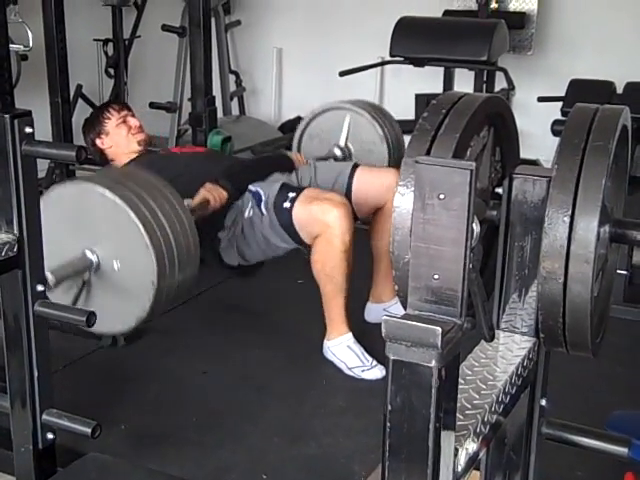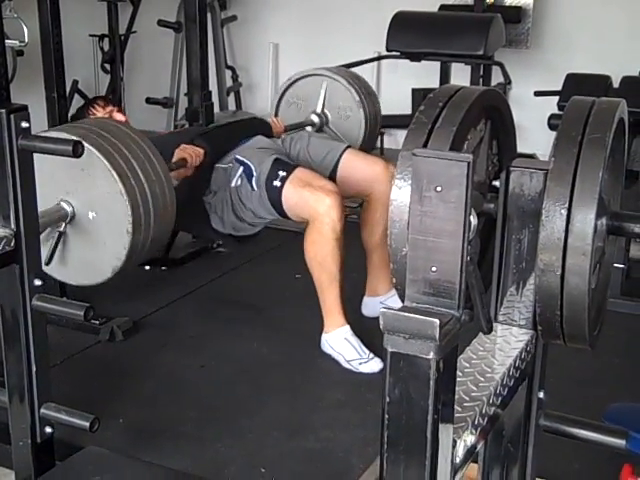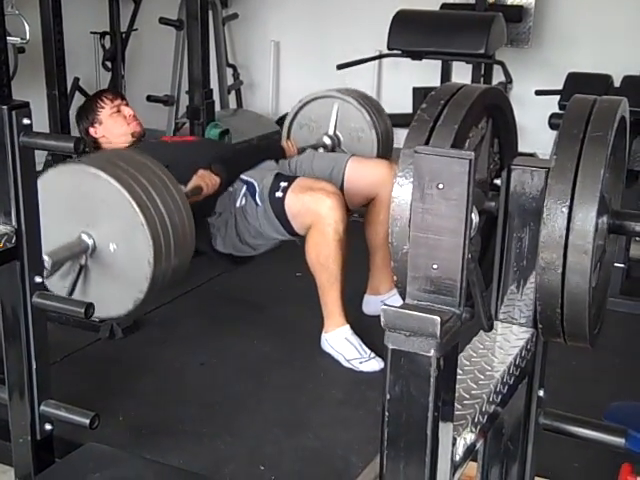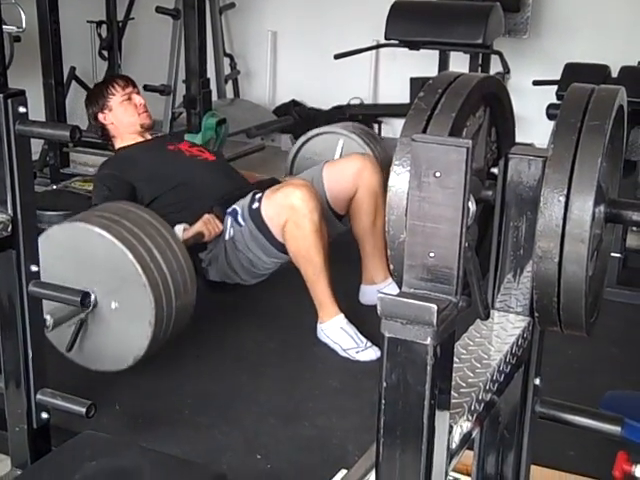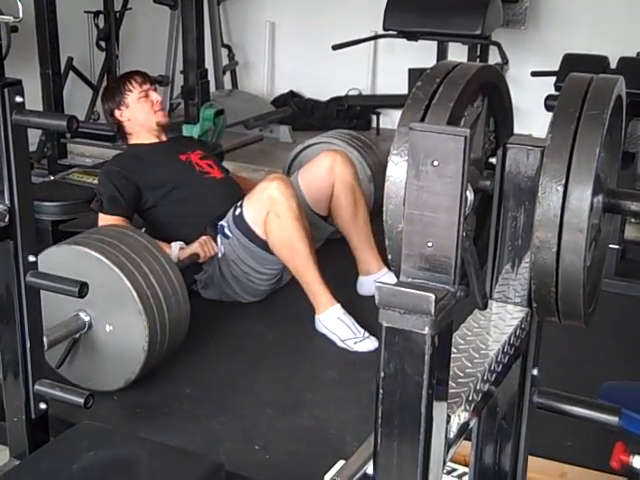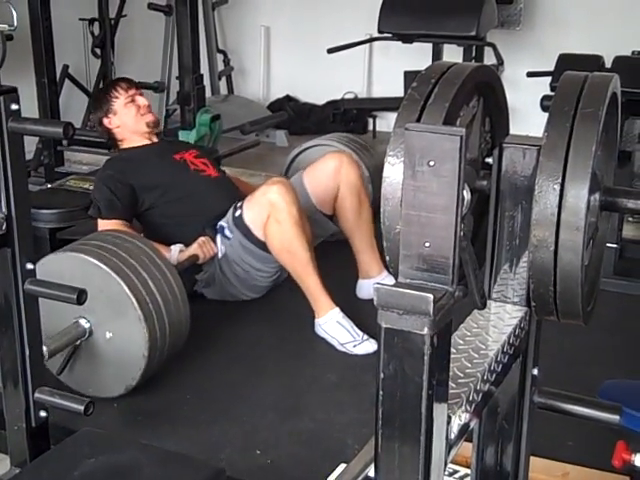
dt=0.4s
person 1, frame 1
left shoulder: (171, 158)
left wrist: (291, 161)
right wrist: (195, 202)
right hip: (244, 211)
left knee: (393, 183)
right knee: (334, 216)
left ankle: (383, 301)
right ankle: (338, 339)
person 1, frame 2
left shoulder: (155, 147)
left wrist: (267, 126)
right wrist: (176, 169)
right hip: (233, 173)
left knee: (381, 175)
right knee: (325, 203)
left ankle: (379, 294)
right ankle: (335, 332)
person 1, frame 3
left shoulder: (163, 146)
left wrist: (280, 149)
right wrist: (188, 189)
right hip: (235, 202)
left knee: (384, 175)
right knee: (326, 204)
left ankle: (381, 293)
right ankle: (335, 331)
person 1, frame 4
left shoulder: (174, 142)
right shoulder: (114, 172)
left wrist: (273, 184)
right wrist: (182, 231)
left hip: (255, 208)
right hip: (225, 238)
left knee: (360, 167)
right knee: (297, 197)
left ankle: (377, 284)
right ankle: (331, 322)
person 1, frame 5
left shoulder: (190, 145)
right shoulder: (122, 170)
right wrist: (177, 251)
left hip: (270, 244)
right hip: (222, 262)
left knee: (333, 163)
right knee: (275, 190)
left ankle: (373, 275)
right ankle: (328, 312)
person 1, frame 6
left shoulder: (181, 147)
right shoulder: (117, 174)
left wrist: (283, 199)
right wrist: (176, 255)
left hip: (262, 233)
right hip: (220, 257)
left knee: (338, 165)
right knee: (276, 194)
left ankle: (373, 278)
right ankle: (327, 316)
